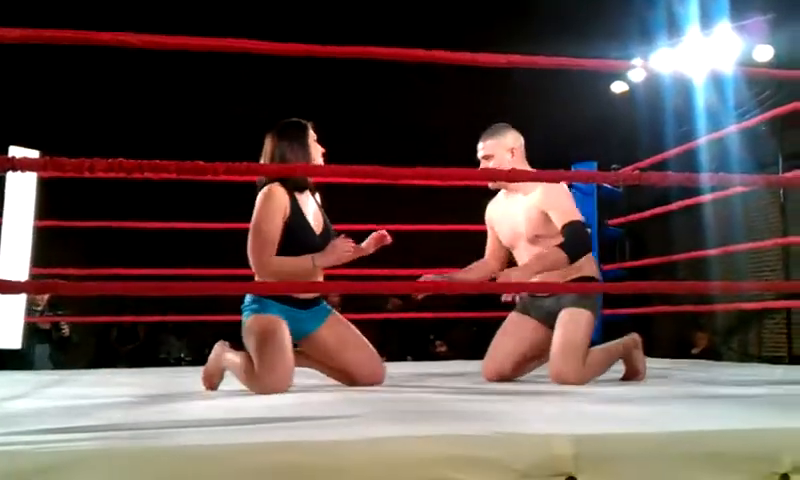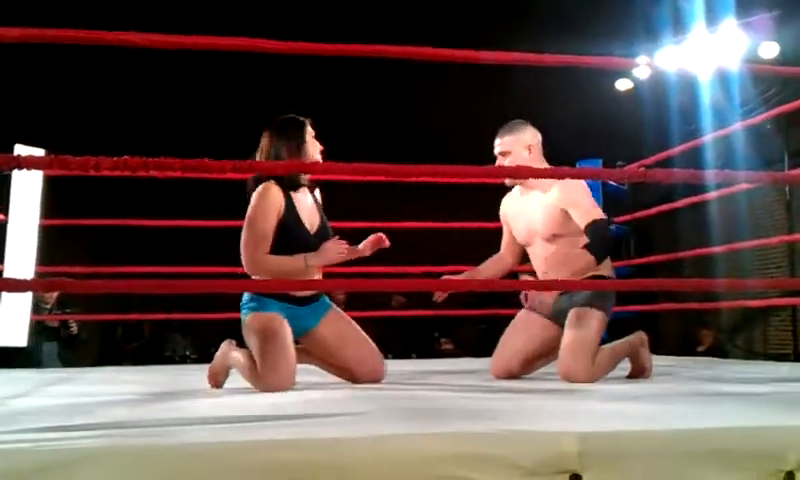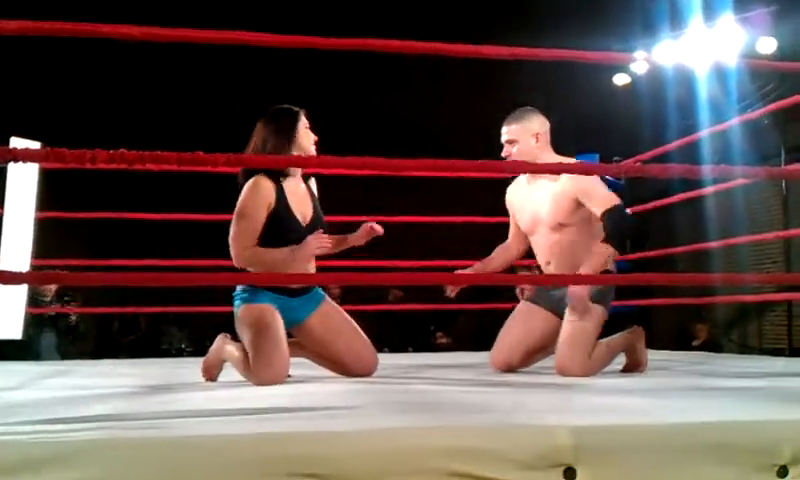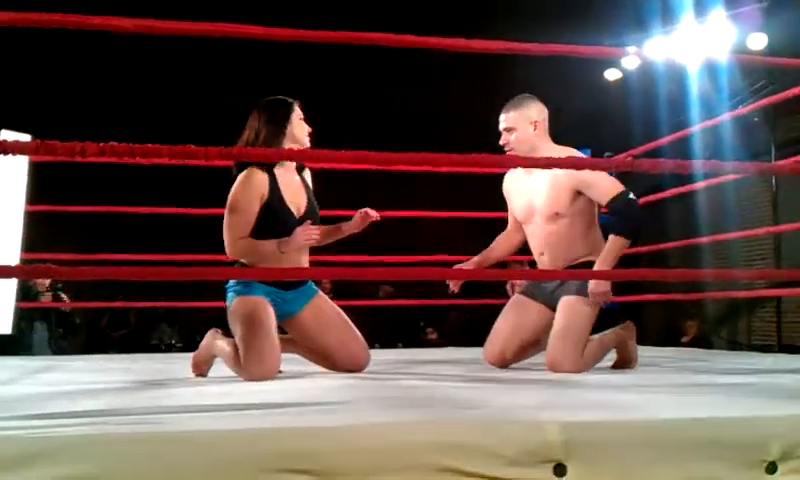
dt=0.1s
person 1, frame 1
left shoulder: (312, 196)
right shoulder: (275, 195)
right elbow: (262, 265)
left wrist: (361, 249)
right wrist: (321, 259)
left hip: (313, 308)
right hip: (269, 306)
left knee: (373, 374)
right knee: (273, 383)
left ankle: (292, 357)
right ankle: (226, 356)
person 1, frame 2
left shoulder: (312, 193)
right shoulder: (270, 193)
right elbow: (254, 264)
left wrist: (359, 250)
right wrist: (315, 258)
left hip: (313, 305)
right hip: (269, 304)
left knee: (373, 371)
right knee: (277, 381)
left ankle: (294, 354)
right ankle: (231, 354)
person 1, frame 3
left shoulder: (308, 183)
right shoulder: (262, 186)
right elbow: (240, 256)
left wrist: (353, 239)
right wrist: (296, 253)
left hip: (307, 295)
right hip: (261, 295)
left knee: (366, 364)
right knee: (270, 374)
left ankle: (288, 347)
right ankle: (226, 348)
person 1, frame 4
left shoulder: (303, 174)
right shoulder: (255, 178)
right elbow: (234, 248)
left wrist: (347, 228)
right wrist: (285, 245)
left hip: (300, 289)
right hip: (255, 288)
left knee: (357, 360)
right knee: (261, 369)
left ankle: (279, 343)
right ankle: (217, 343)
person 2, frame 1
left shoulder: (548, 189)
right shoulder: (495, 209)
left elbow: (579, 242)
right elbow: (493, 263)
left wrist: (525, 271)
right wrist: (447, 279)
left hip: (576, 289)
right hip: (536, 299)
left knee: (565, 374)
right knee: (493, 371)
left ankle: (626, 346)
right ankle: (557, 347)
person 2, frame 2
left shoulder: (566, 187)
right shoulder: (510, 204)
left elbow: (602, 241)
right elbow: (507, 258)
left wrist: (556, 280)
right wrist: (463, 278)
left hip: (588, 288)
right hip: (548, 297)
left knee: (574, 373)
right knee: (502, 369)
left ankle: (633, 344)
right ankle: (566, 345)
person 2, frame 3
left shoulder: (574, 178)
right shoulder: (515, 192)
left elbow: (620, 225)
right elbow: (515, 245)
left wrist: (586, 276)
right wrist: (474, 271)
left hip: (588, 286)
right hip: (549, 287)
left knee: (569, 367)
right knee: (501, 361)
left ankle: (629, 339)
right ankle: (564, 340)
person 2, frame 4
left shoulder: (573, 167)
right shoulder: (512, 180)
left elbow: (629, 211)
left wrist: (602, 270)
right wrist: (475, 263)
left hip: (584, 277)
right hip: (543, 281)
left knee: (561, 363)
right knee: (495, 356)
left ankle: (620, 335)
right ankle: (559, 334)
